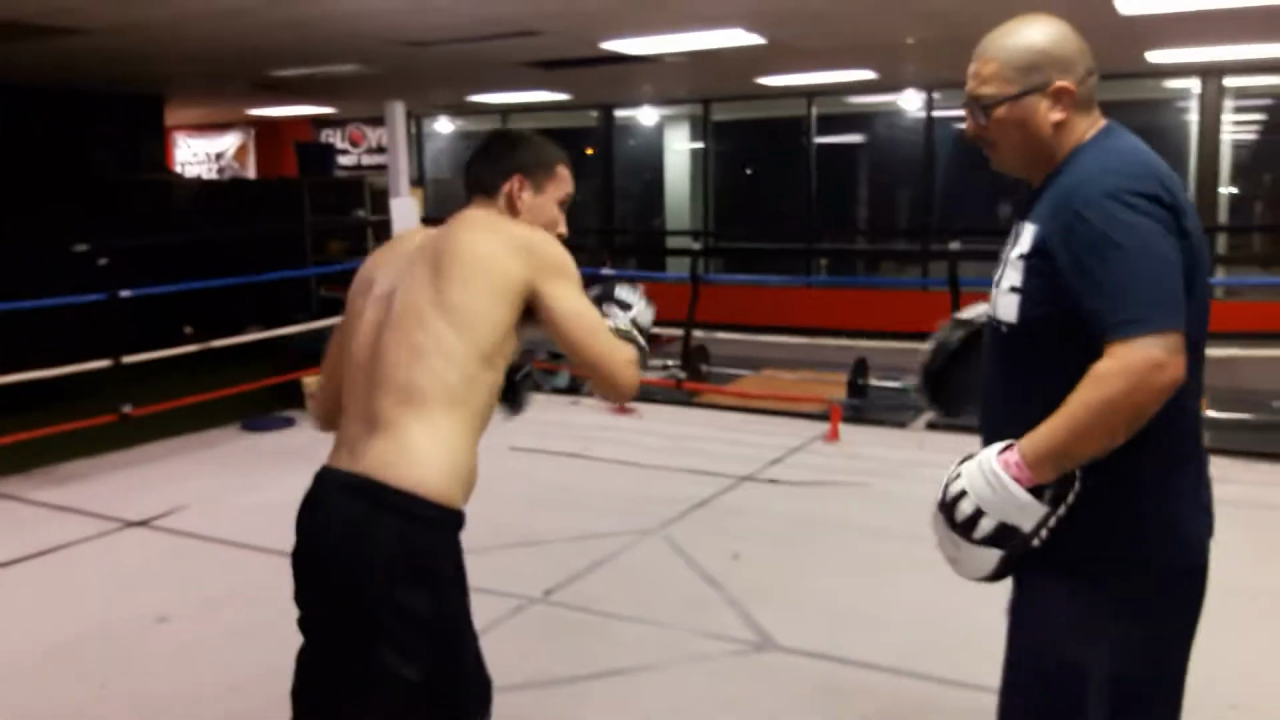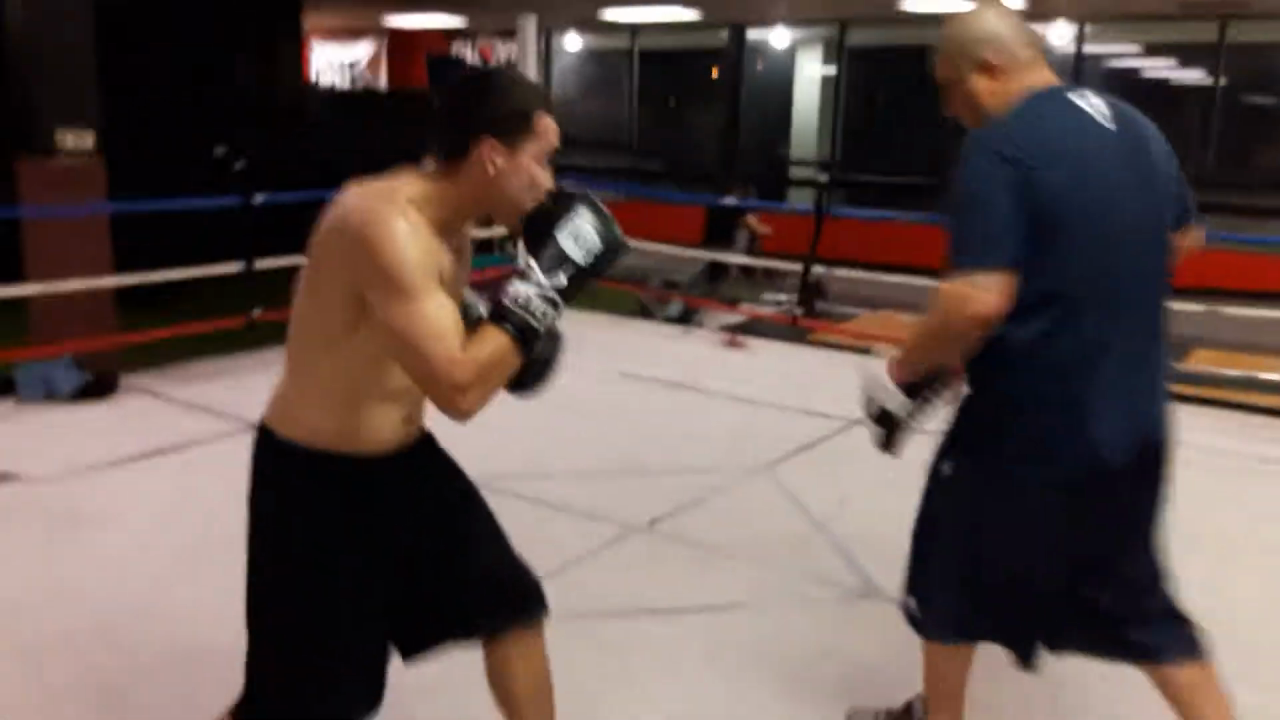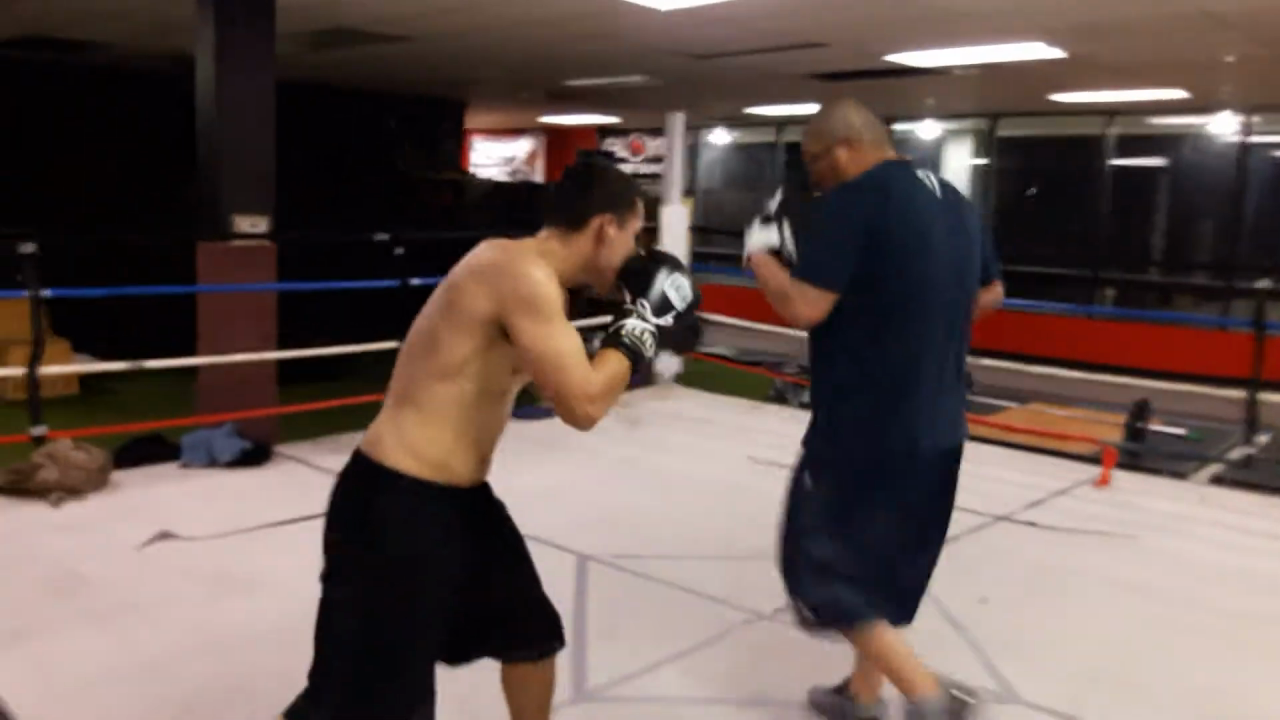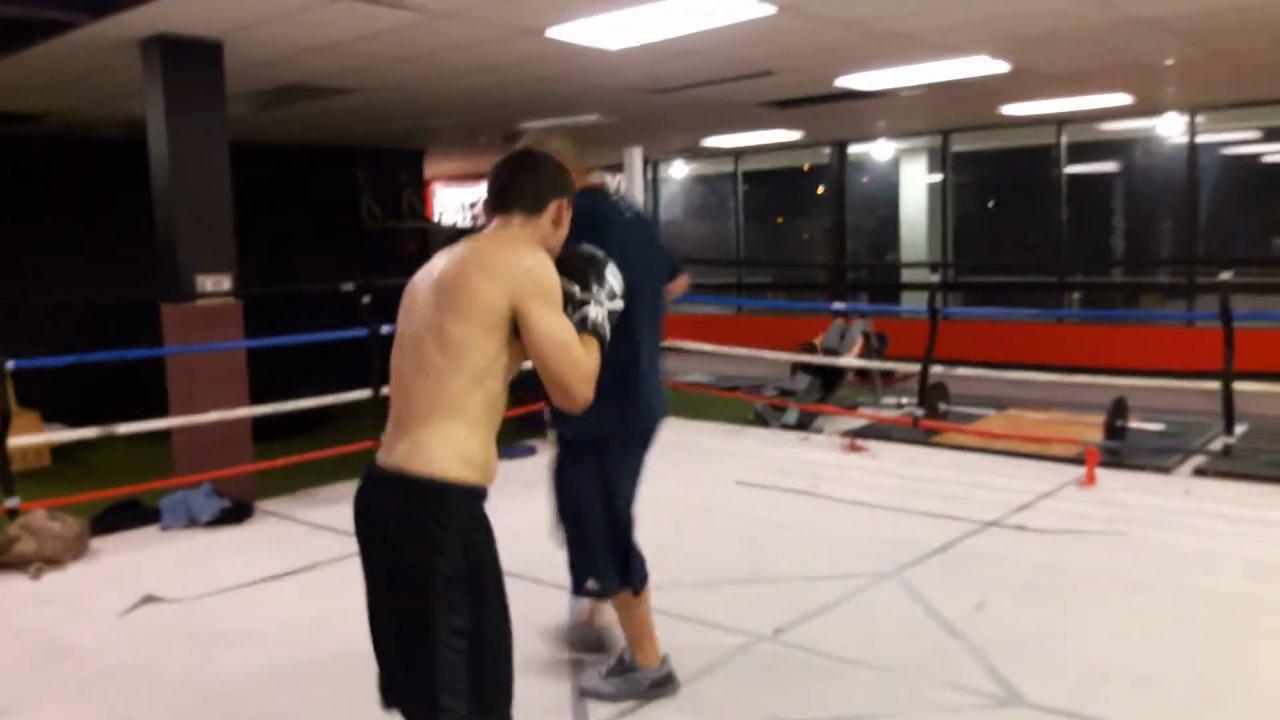
dt=0.7s
person 1, frame 1
left shoulder: (1107, 195)
right shoulder: (1075, 181)
left elbow: (1148, 363)
left wrist: (1019, 467)
right wrist: (999, 314)
left hip: (1114, 533)
right hip: (1087, 519)
person 1, frame 2
left shoulder: (1001, 148)
right shoulder: (1136, 130)
left elbow: (979, 300)
right elbow: (1183, 241)
left wrist: (905, 371)
left hip: (1028, 424)
right hip: (1131, 420)
left knee: (953, 571)
right knee: (1131, 592)
person 1, frame 3
left shoulder: (852, 203)
right shoulder: (952, 201)
left elbow: (805, 305)
right elbow: (985, 295)
left wrist: (761, 255)
left hip: (866, 428)
right hip: (938, 424)
left knee: (822, 568)
right knee: (883, 567)
person 1, frame 4
left shoulder: (572, 225)
right shoulder: (635, 219)
right elbow: (674, 284)
left hip: (600, 410)
right hip: (637, 397)
left knee: (601, 531)
right knee: (590, 517)
left ankle: (647, 663)
right ankle: (591, 623)
person 2, frame 1
left shoulder: (389, 258)
right shoulder: (525, 249)
left elbow: (329, 409)
right elbow: (618, 379)
right wrist: (627, 319)
left hip: (342, 513)
right hip: (395, 533)
person 2, frame 2
left shoulder: (445, 215)
right shoulder: (384, 223)
right elbow: (459, 389)
left wrist: (520, 326)
right wrist: (543, 283)
left hip: (405, 458)
right hip: (313, 480)
left knee: (511, 605)
person 2, frame 3
left shoulder: (530, 274)
right shoulder: (520, 273)
left elbow: (573, 388)
right elbow: (582, 404)
left wrist: (643, 336)
right wrist: (639, 323)
left hip: (460, 497)
right hip: (392, 505)
left knee: (533, 632)
person 2, frame 4
left shoulder: (441, 265)
right shoulder: (523, 264)
right elbow: (574, 391)
right wrist: (594, 313)
left hip: (390, 497)
right hip: (436, 508)
